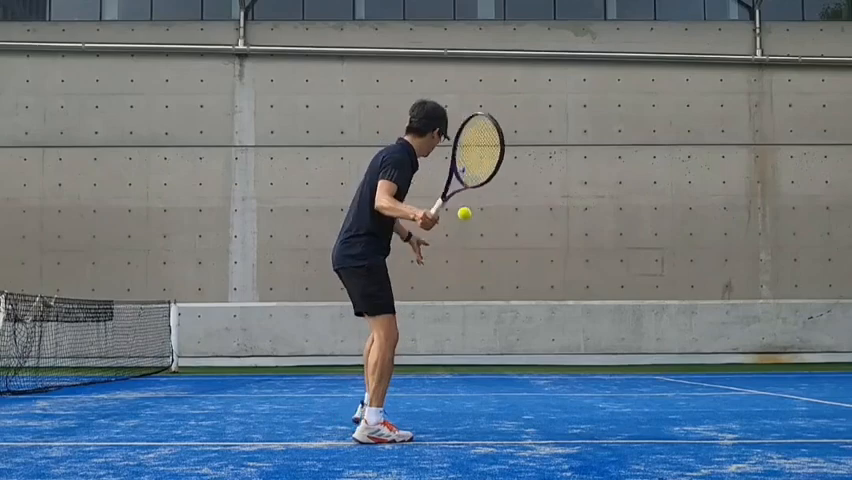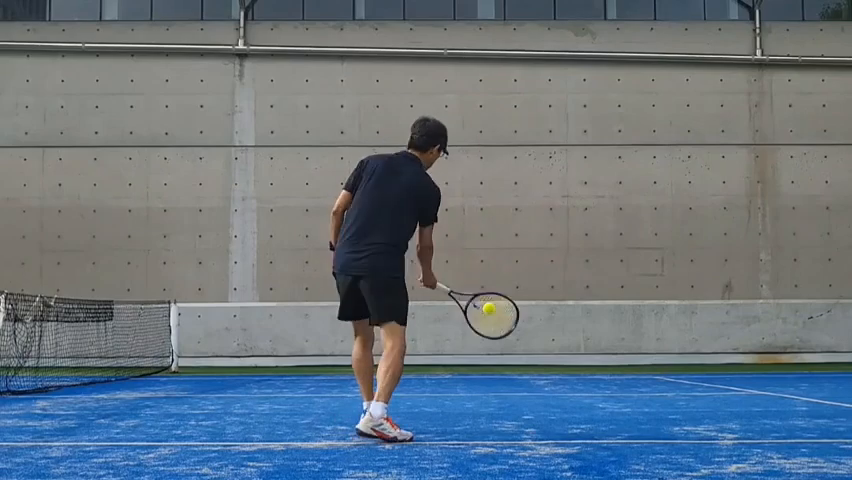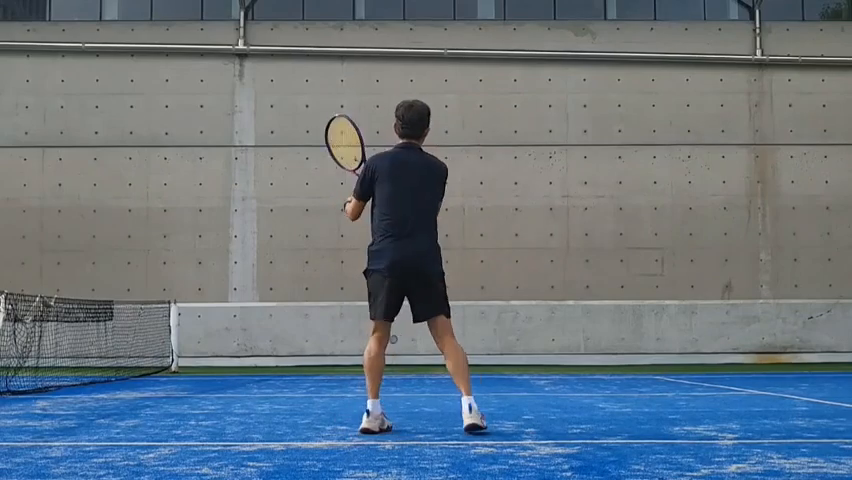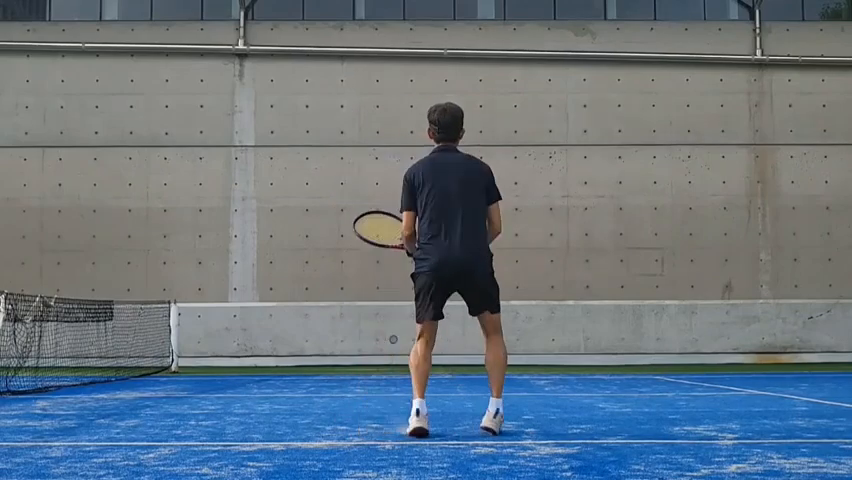
dt=0.4s
person 1, frame 1
left shoulder: (397, 155)
right shoulder: (397, 157)
right elbow: (382, 201)
left wrist: (408, 235)
right wrist: (414, 215)
left hip: (353, 254)
right hip: (361, 256)
left knee: (378, 333)
right knee: (387, 335)
left ankle: (367, 409)
right ankle: (372, 423)
person 1, frame 2
left shoulder: (371, 163)
right shoulder: (429, 187)
left elbow: (337, 210)
right elbow: (425, 243)
left wrist: (336, 247)
right wrist: (428, 273)
left hip: (347, 263)
right hip: (385, 267)
left knee: (362, 337)
right knee: (394, 342)
left ankle: (370, 413)
right ankle: (378, 411)
person 1, frame 3
left shoulder: (377, 163)
right shoulder: (438, 168)
left elbow: (353, 213)
left wrist: (350, 204)
left hip: (385, 261)
right hip: (426, 262)
left knee: (378, 336)
right knee: (445, 336)
left ankle: (372, 412)
right ankle: (469, 407)
person 1, frame 4
left shoulder: (415, 172)
right shoulder: (480, 168)
left elbow: (407, 231)
right elbow: (495, 226)
left wrist: (418, 251)
left hip: (432, 264)
right hip: (476, 262)
left knee: (424, 339)
right knee: (494, 333)
left ankle: (418, 411)
right ankle: (495, 409)
